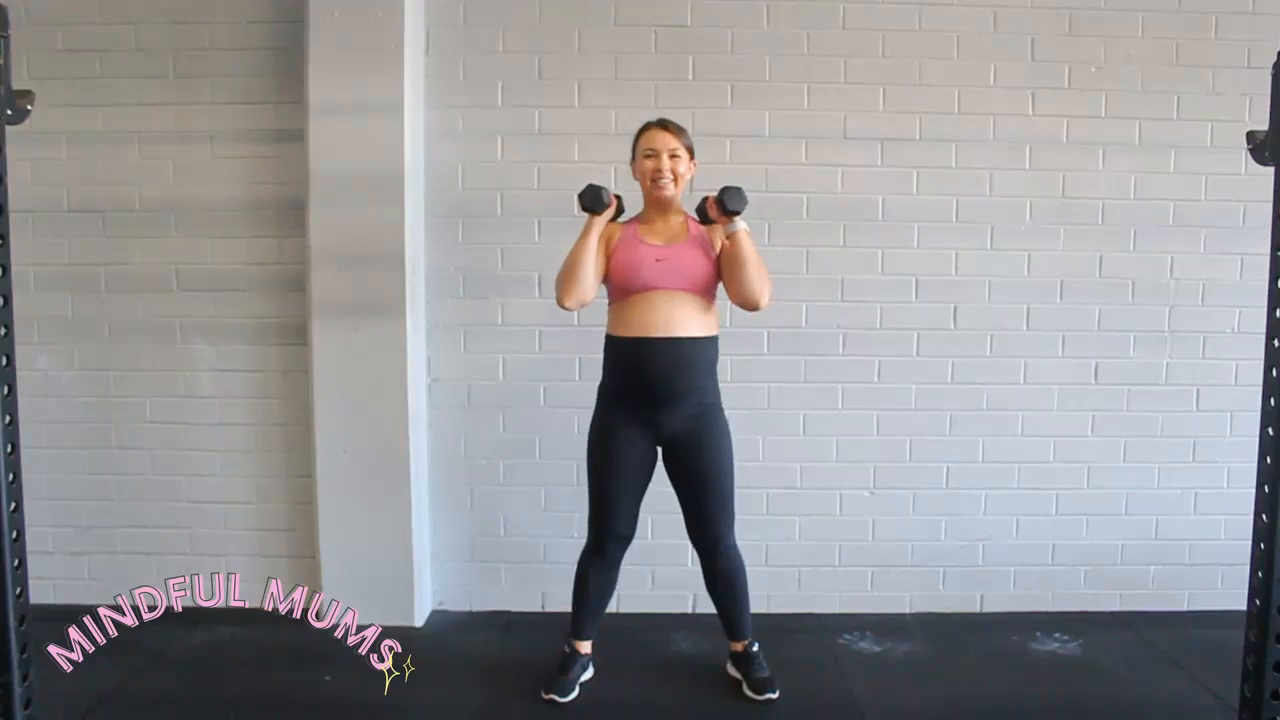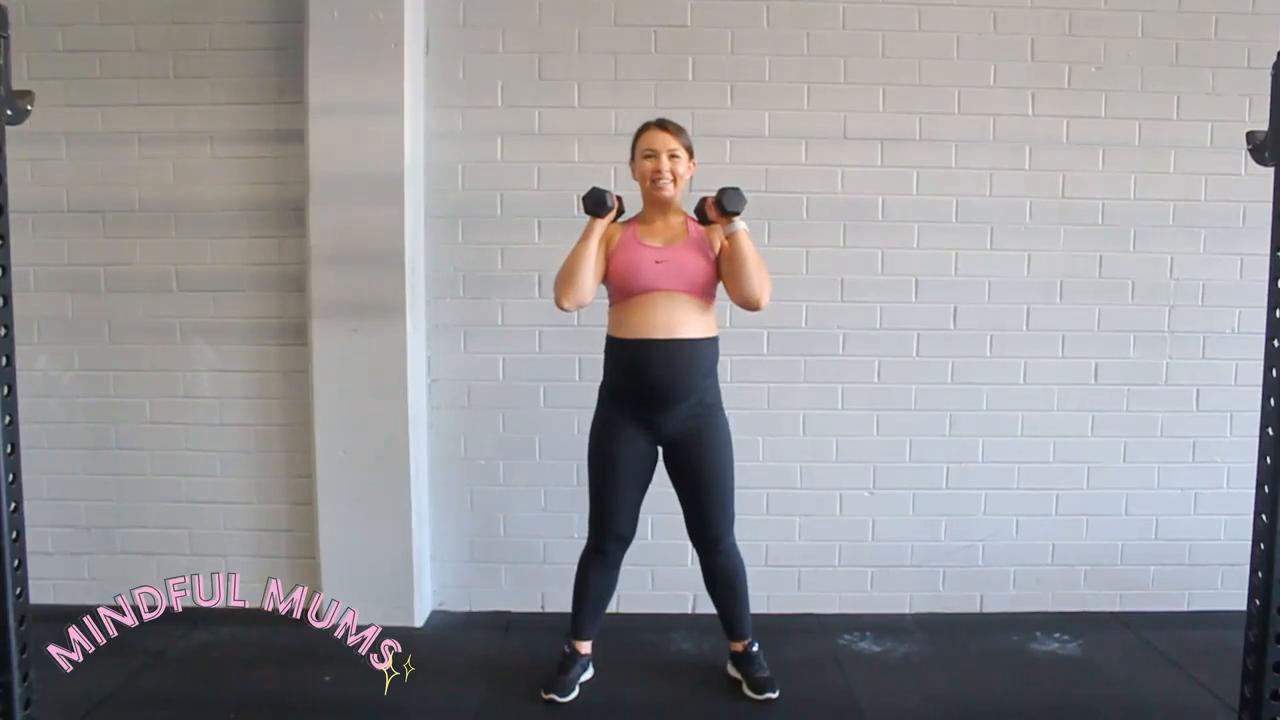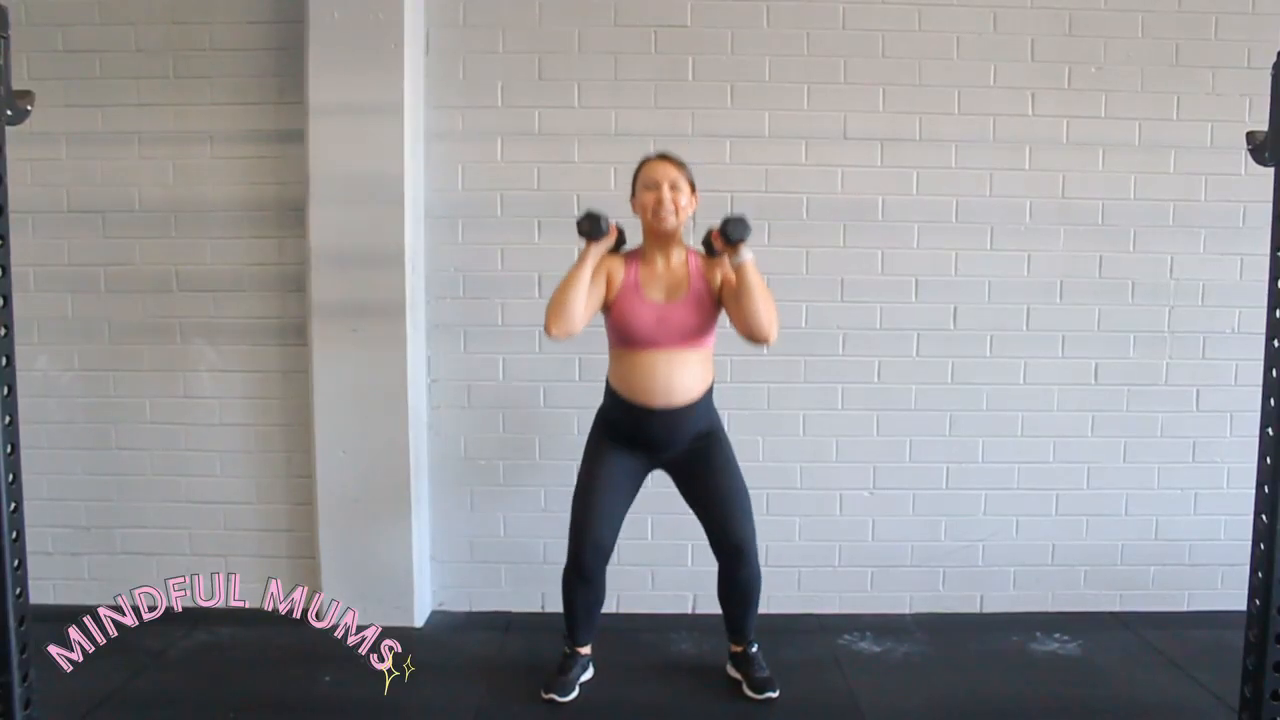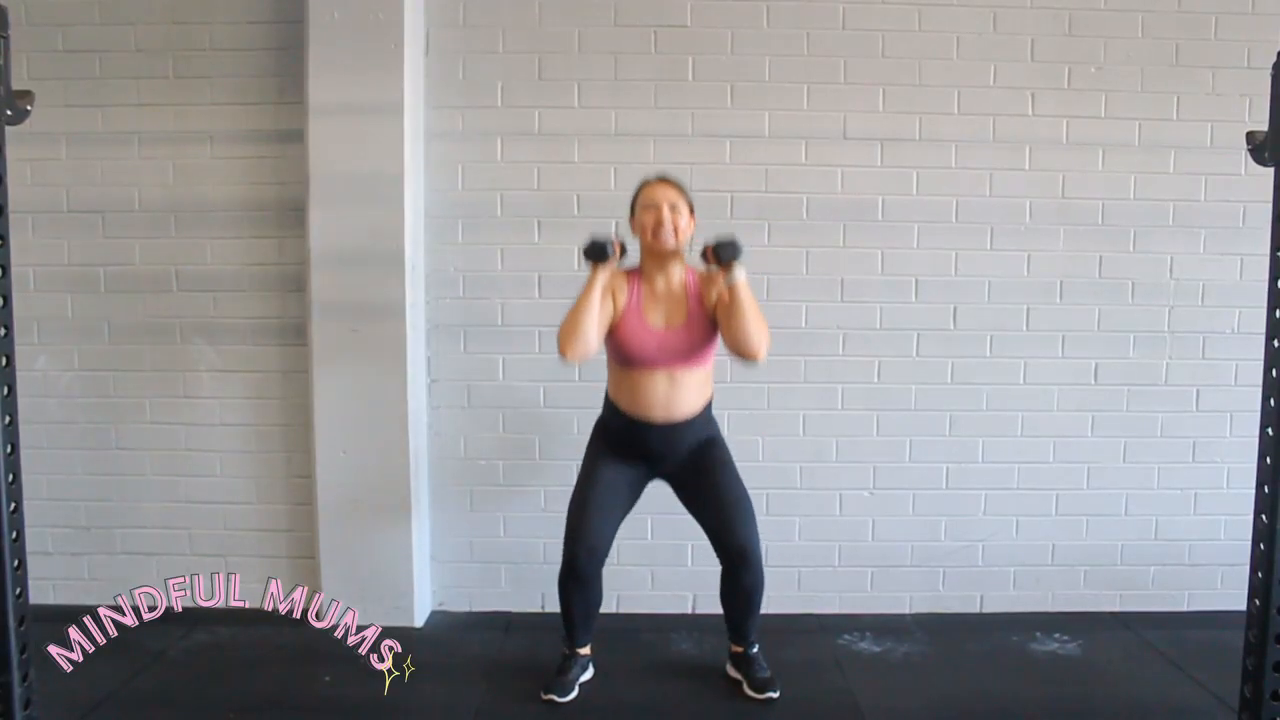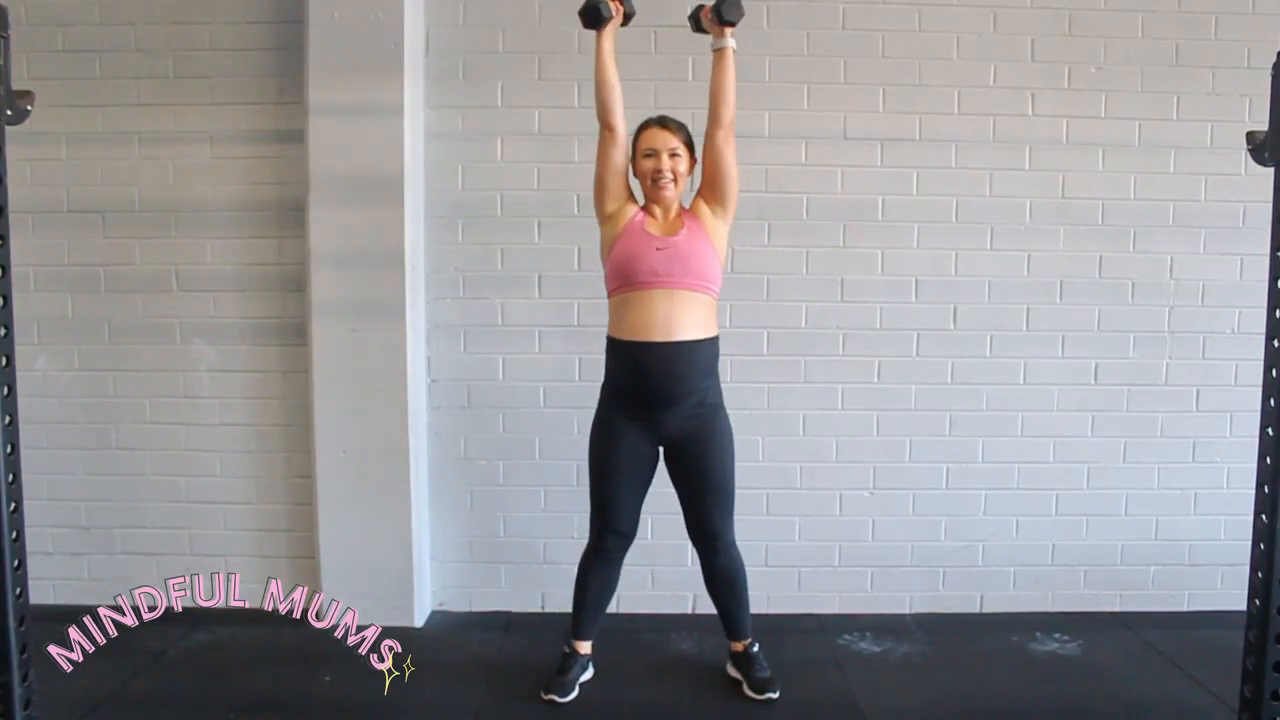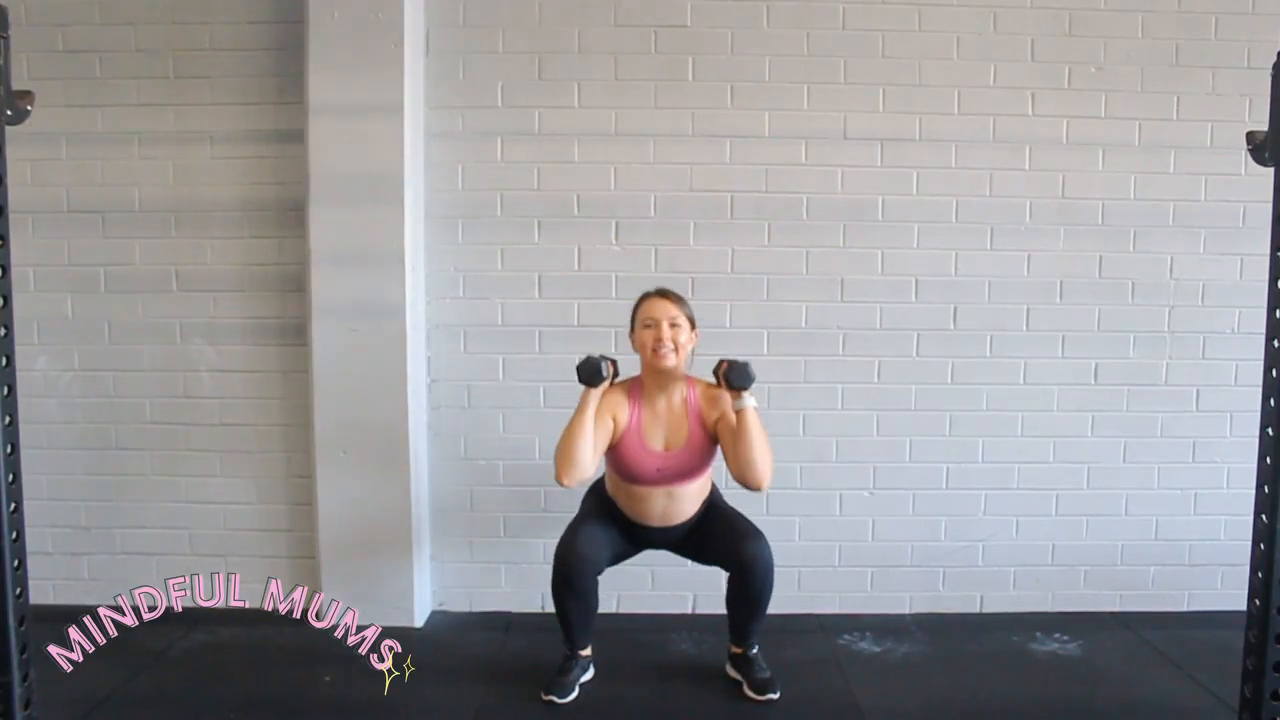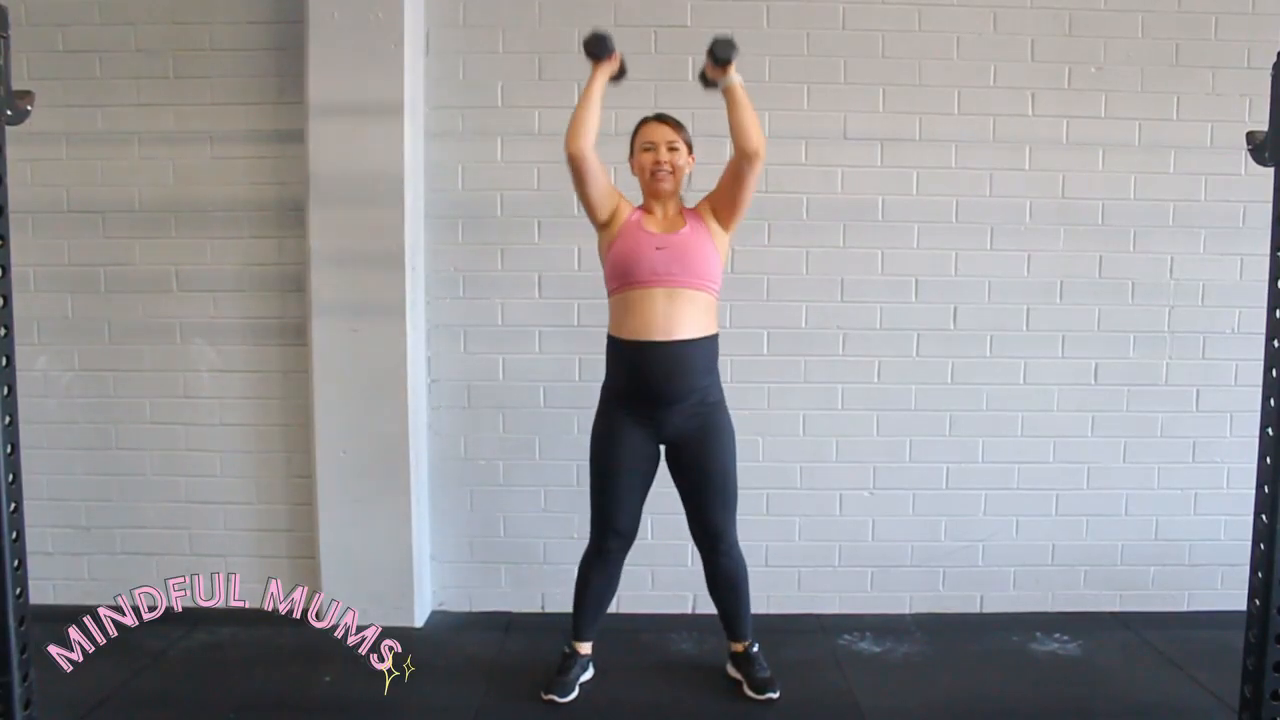
dt=0.7s
person 1, frame 1
left shoulder: (714, 234)
right shoulder: (613, 234)
left elbow: (755, 297)
right elbow: (570, 296)
left wrist: (735, 224)
right wrist: (593, 223)
left hip: (696, 404)
right hip: (624, 403)
left knee: (716, 538)
right knee: (607, 536)
left ankle: (744, 651)
right ankle: (578, 653)
person 1, frame 2
left shoulder: (712, 235)
right shoulder: (614, 236)
left elbow: (755, 297)
right elbow: (569, 299)
left wrist: (735, 225)
right wrist: (595, 226)
left hip: (696, 402)
right hip: (625, 402)
left knee: (716, 537)
right knee: (608, 537)
left ankle: (744, 652)
right ankle: (578, 654)
person 1, frame 3
left shoulder: (714, 272)
right shoulder: (613, 272)
left elbow: (764, 332)
right elbow: (561, 328)
left wrist: (740, 257)
right wrist: (590, 256)
left hip: (696, 433)
right hip: (621, 434)
left knee: (739, 543)
right knee: (587, 545)
left ankle: (743, 653)
right ankle: (578, 656)
person 1, frame 4
left shoulder: (710, 288)
right shoulder: (615, 289)
left elbow: (754, 348)
right elbow: (572, 348)
left wrist: (733, 275)
right wrist: (598, 275)
left hip: (696, 442)
right hip: (620, 442)
left knee: (743, 548)
right knee: (581, 550)
left ankle: (743, 651)
right ankle: (578, 655)
person 1, frame 5
left shoulder: (711, 219)
right shoulder: (619, 218)
left elbow: (726, 124)
right elbow: (609, 124)
left hip: (697, 401)
right hip: (626, 401)
left knee: (715, 537)
right knee: (609, 536)
left ankle: (743, 651)
right ankle: (579, 654)
person 1, frame 6
left shoulder: (714, 402)
right shoulder: (612, 402)
left elbow: (757, 477)
right elbow: (568, 474)
left wrist: (744, 401)
right wrist: (590, 397)
left hip: (696, 516)
right hip: (617, 516)
left knee: (755, 557)
right knee: (574, 560)
left ankle: (744, 654)
right ankle: (578, 656)
person 1, frame 7
left shoulder: (711, 223)
right shoulder: (617, 219)
left elbow: (751, 155)
right elbow: (578, 152)
left wrist: (730, 83)
right wrist: (600, 78)
left hip: (699, 400)
right hip: (627, 399)
left knee: (718, 537)
right knee: (610, 537)
left ankle: (742, 650)
right ankle: (579, 653)
